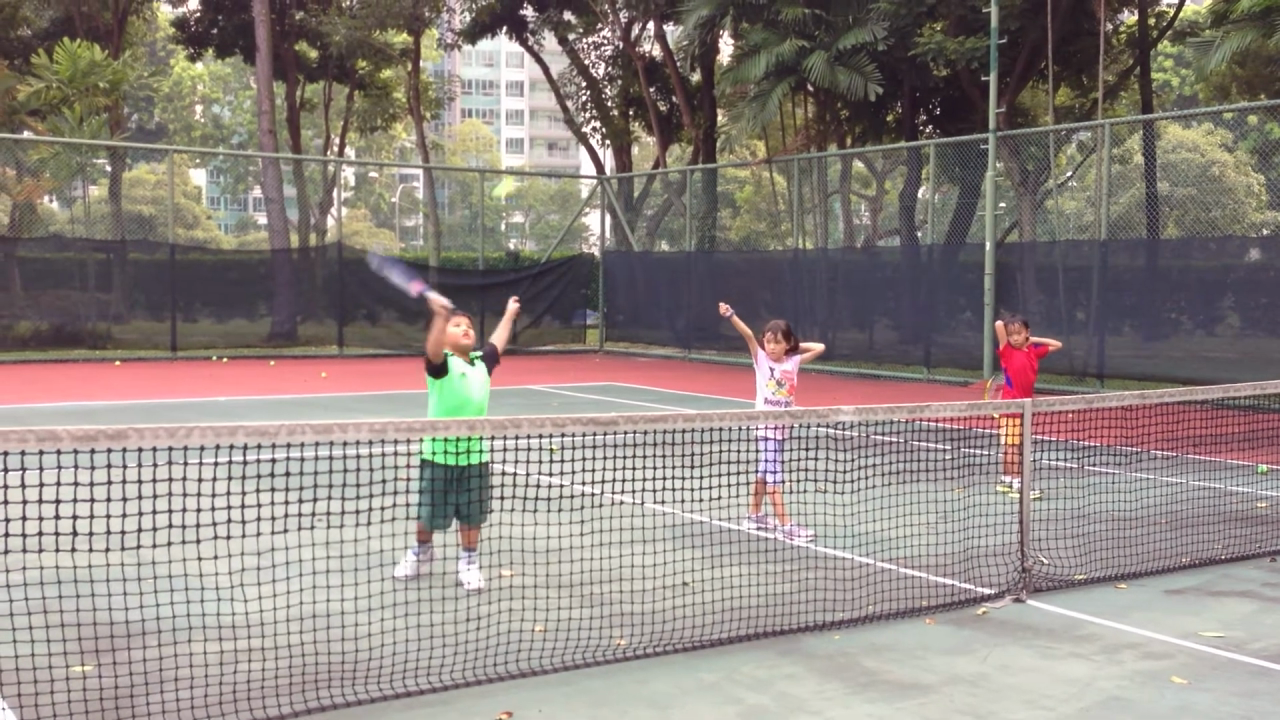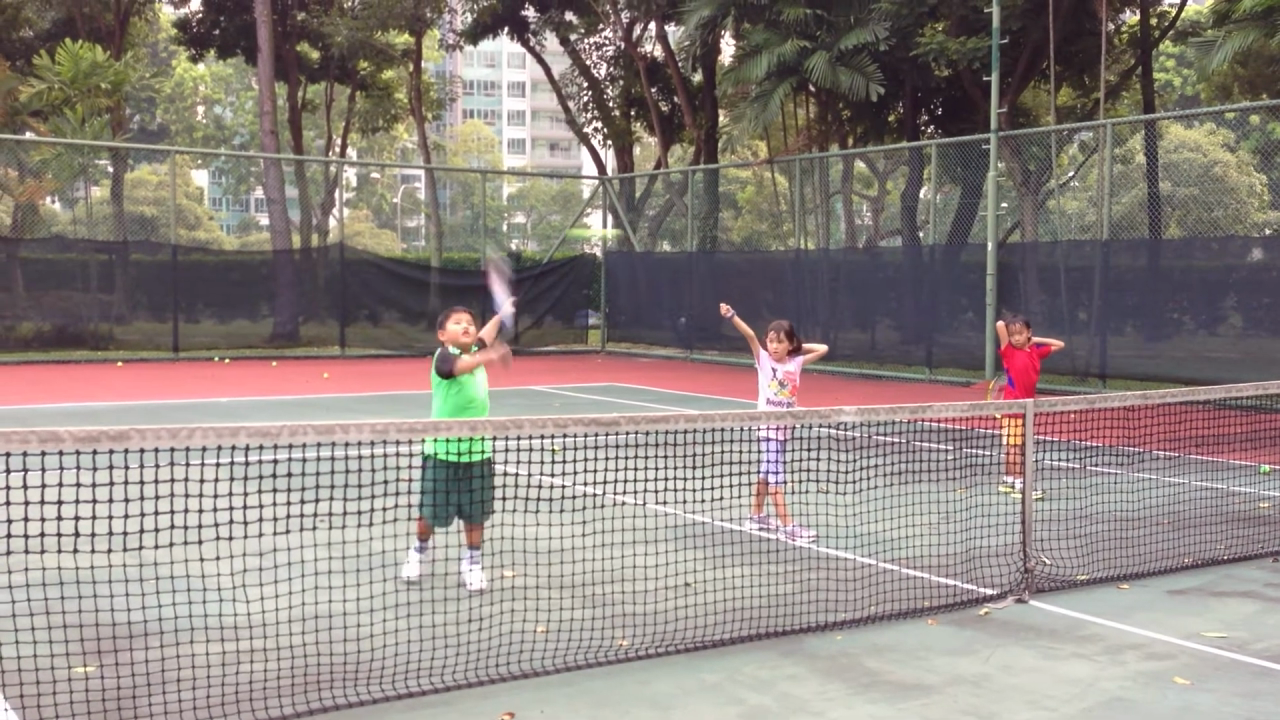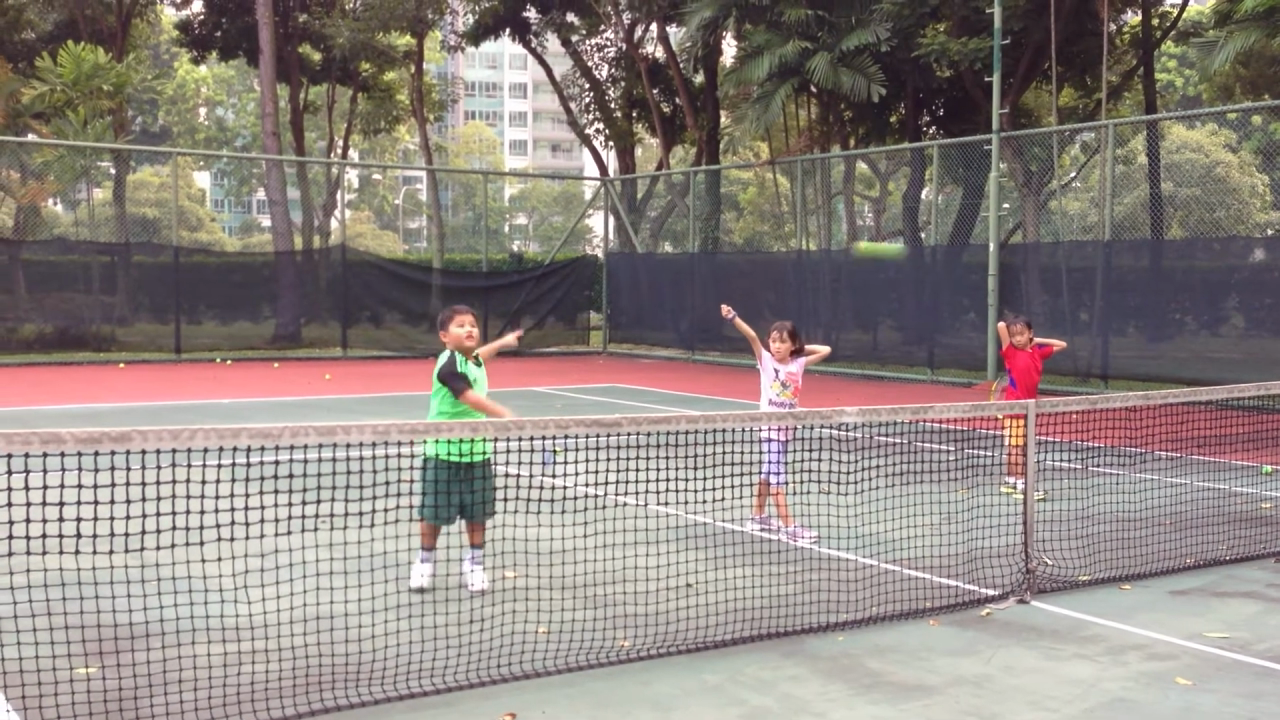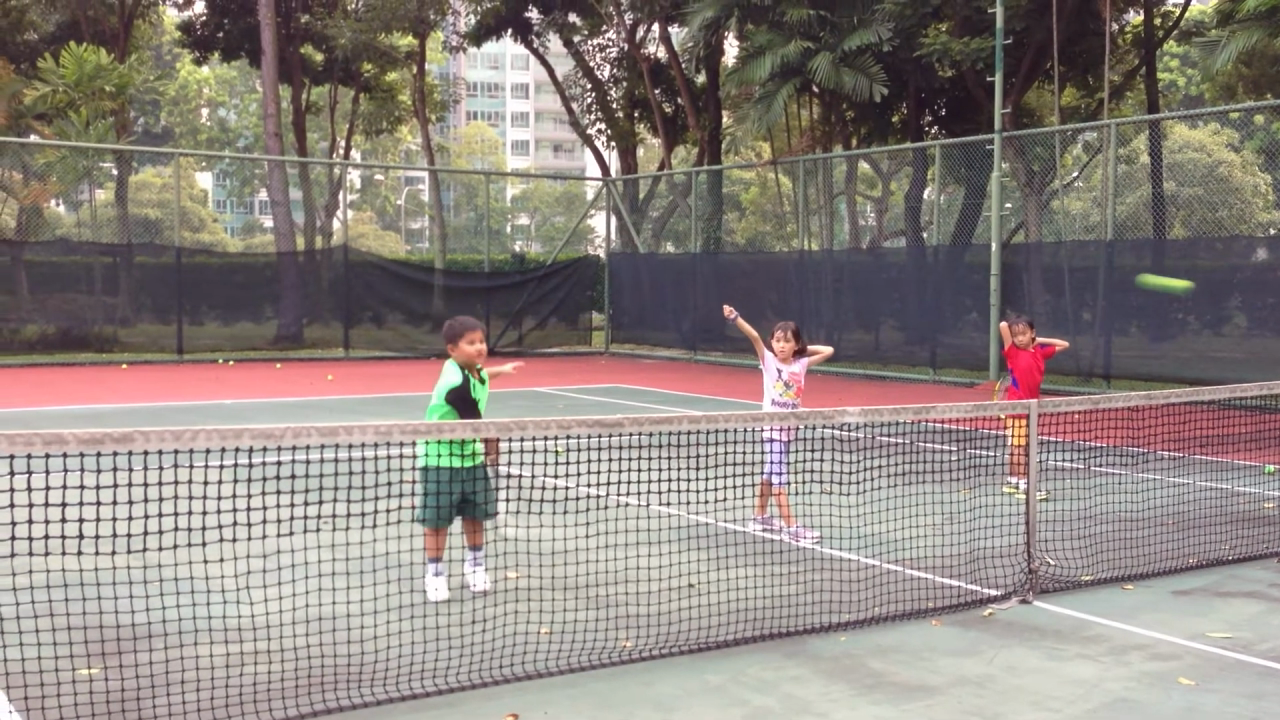
dt=0.1s
person 1, frame 1
left shoulder: (481, 362)
right shoulder: (439, 362)
left elbow: (496, 344)
right elbow: (434, 350)
left wrist: (509, 315)
right wrist: (438, 315)
left hip: (475, 452)
right hip: (440, 452)
left knee: (473, 514)
right knee: (432, 511)
left ankle: (469, 564)
right ankle: (420, 552)
person 1, frame 2
left shoulder: (474, 355)
right shoulder: (445, 357)
left elbow: (484, 340)
right elbow: (460, 366)
left wrist: (499, 316)
right wrist: (488, 355)
left hip: (477, 448)
right hip: (444, 448)
left knee: (476, 513)
right knee: (433, 509)
left ankle: (472, 564)
right ankle: (420, 550)
person 1, frame 3
left shoulder: (473, 358)
right shoulder: (449, 364)
right elbow: (469, 396)
left wrist: (502, 343)
right wrist: (501, 414)
left hip: (477, 450)
right hip: (444, 449)
left knee: (477, 511)
right knee: (437, 511)
left ankle: (474, 566)
right ankle: (425, 561)
person 1, frame 4
left shoulder: (475, 370)
right shoulder: (457, 385)
right elbow: (478, 425)
left wrist: (500, 369)
right wrist: (492, 447)
left hip: (469, 453)
right hip: (440, 455)
left knee: (475, 513)
right knee: (437, 516)
left ankle: (475, 566)
right ankle: (435, 573)
person 2, frame 1
left shoulder: (793, 362)
right shoulder: (761, 360)
left elbow: (820, 348)
right elbow: (748, 335)
left wrist: (796, 346)
right wrist: (730, 315)
left hip: (782, 425)
right hip: (767, 425)
left knee: (764, 473)
right knee: (774, 476)
left ankle: (754, 517)
right ankle: (784, 525)
person 2, frame 2
left shoulder: (795, 363)
right shoulder: (763, 360)
left elbow: (823, 349)
right elbow: (750, 335)
left wrist: (799, 347)
right wrist: (731, 316)
left hip: (785, 425)
right hip: (769, 426)
left knee: (766, 473)
right knee: (776, 476)
left ankle: (756, 517)
right ankle: (786, 526)
person 2, frame 3
left shoulder: (798, 364)
right shoulder: (766, 361)
left elbow: (825, 350)
right elbow: (752, 336)
left wrist: (801, 348)
right wrist: (732, 317)
left hip: (786, 427)
right hip: (770, 427)
left knee: (768, 474)
right knee: (777, 477)
left ankle: (758, 517)
right ankle: (788, 526)
person 2, frame 4
left shoulder: (801, 364)
right shoulder: (769, 361)
left elbow: (828, 351)
right elbow: (754, 337)
left wrist: (804, 348)
right wrist: (734, 317)
left hip: (789, 427)
right hip: (773, 427)
left knee: (770, 474)
right knee: (779, 477)
left ankle: (760, 518)
right ankle: (790, 527)
person 3, frame 1
left shoulder: (1034, 351)
right shoulder: (1007, 351)
left elbow: (1057, 345)
right elbow: (998, 324)
left wrist: (1034, 339)
right wrist: (1003, 325)
left knee: (1011, 445)
right knee: (1013, 445)
left ankle: (1006, 480)
right ankle: (1016, 484)
person 3, frame 2
left shoulder: (1036, 351)
right shoulder: (1009, 351)
left elbow: (1060, 344)
right elbow: (999, 324)
left wrist: (1036, 340)
right wrist: (1005, 324)
left knee: (1013, 446)
right knee: (1015, 446)
left ankle: (1009, 481)
right ankle: (1019, 484)
person 3, frame 3
left shoulder: (1038, 352)
right shoulder: (1010, 352)
left elbow: (1062, 345)
right elbow: (1000, 325)
left wrist: (1038, 340)
right wrist: (1005, 326)
left knee: (1015, 447)
right knee: (1017, 447)
left ankle: (1010, 481)
right ankle: (1021, 485)
person 3, frame 4
left shoulder: (1040, 351)
right shoulder: (1012, 352)
left elbow: (1064, 345)
right elbow: (1003, 325)
left wrist: (1040, 340)
right wrist: (1008, 326)
left knee: (1018, 447)
right knee: (1019, 447)
left ankle: (1012, 482)
right ankle: (1023, 485)
